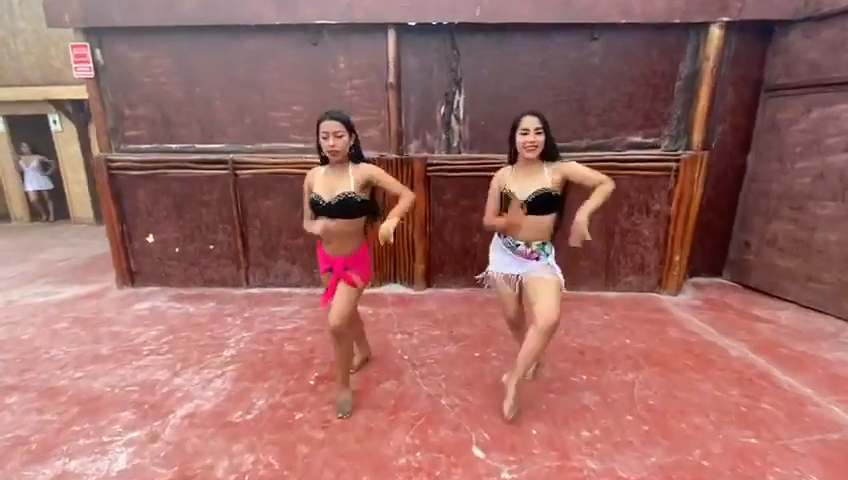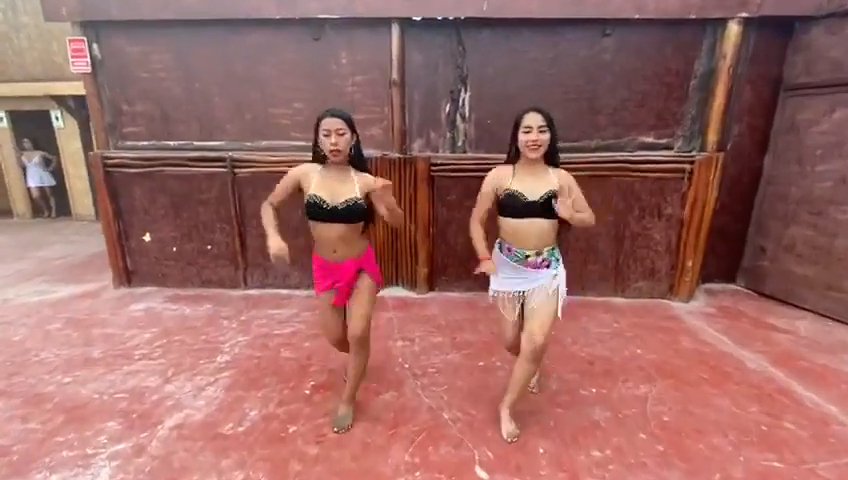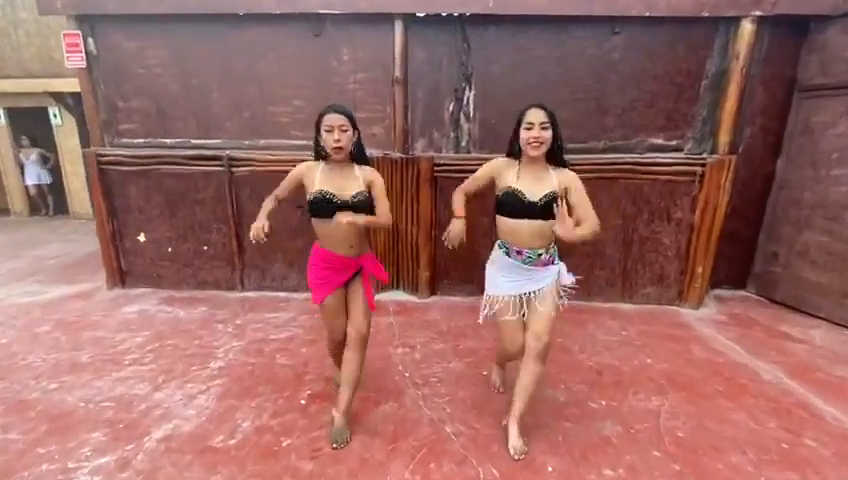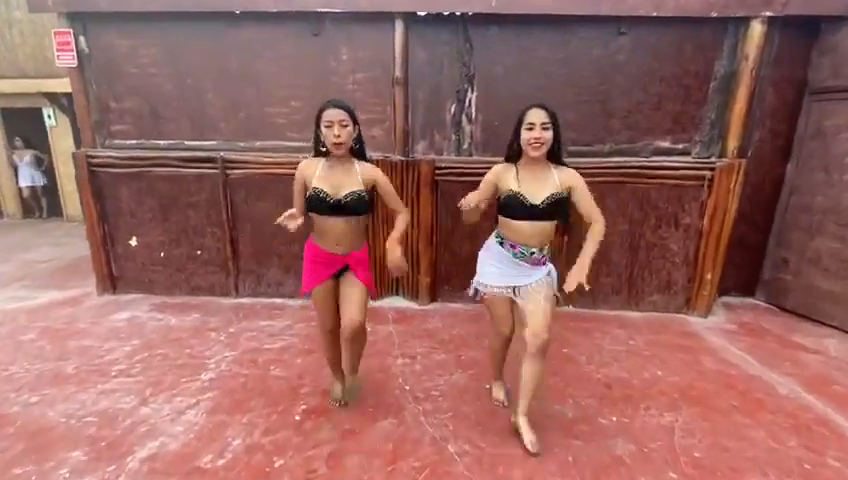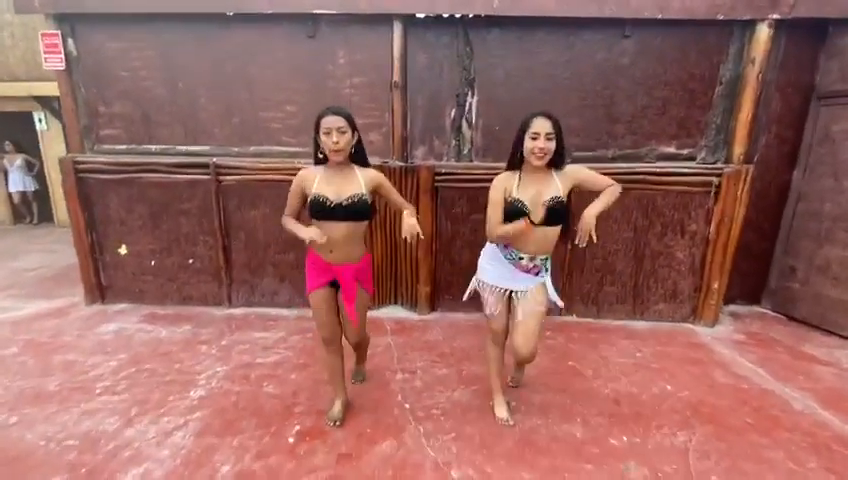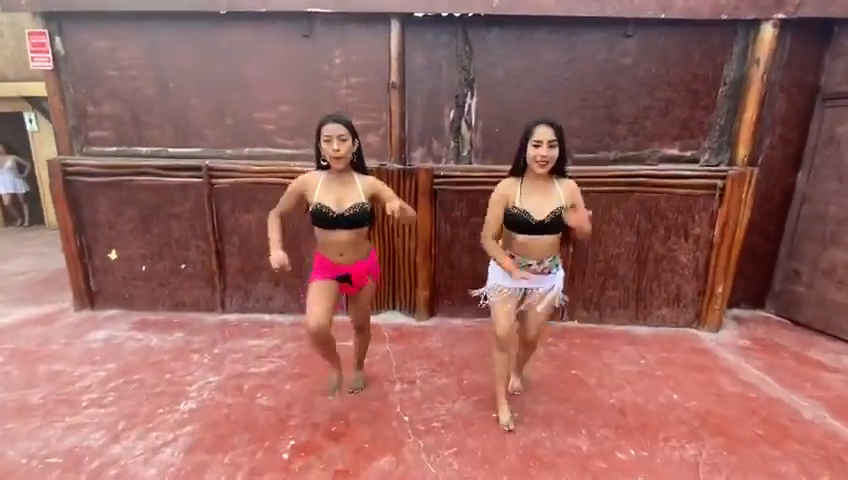
dt=0.2s
person 1, frame 1
left shoulder: (560, 170)
right shoulder: (502, 176)
left elbow: (606, 184)
right elbow: (488, 221)
left wrist: (583, 216)
right wrist: (509, 219)
left hip: (541, 258)
right hip: (504, 255)
left knee: (547, 319)
right knee: (513, 317)
left ankle: (512, 382)
right ankle: (530, 354)
person 1, frame 2
left shoulder: (561, 178)
right shoulder: (499, 175)
left elbow: (589, 219)
right elbow: (476, 220)
left wrist: (570, 215)
right wrist: (484, 255)
left hip: (546, 271)
right hip: (507, 267)
left knee: (535, 343)
right knee: (511, 340)
left ankle: (506, 406)
right ankle: (531, 367)
person 1, frame 3
left shoulder: (566, 178)
right shoulder: (501, 168)
left elbow: (592, 225)
right elbow: (462, 190)
left wrist: (572, 233)
right wrist: (457, 220)
left hip: (547, 270)
right hip: (507, 269)
left knee: (537, 346)
right knee: (513, 347)
left ankle: (514, 422)
right ankle: (498, 365)
person 1, frame 4
left shoulder: (566, 177)
right shoulder: (502, 173)
left elbow: (596, 223)
right elbow: (471, 208)
left wrist: (583, 262)
right wrist: (469, 205)
left hip: (538, 268)
right hip: (499, 262)
left knee: (537, 340)
right knee: (501, 335)
left ankle: (522, 416)
right ankle: (496, 381)
person 1, frame 5
left shoulder: (569, 175)
right shoulder: (504, 181)
left elbow: (613, 187)
right elbow: (493, 234)
left wrist: (593, 208)
right wrist: (527, 223)
left hip: (537, 274)
right hip: (498, 267)
left knee: (523, 349)
right knee: (497, 333)
left ankle: (515, 369)
right ankle: (498, 398)
person 1, frame 6
left shoulder: (568, 189)
right shoulder: (507, 188)
left elbow: (586, 233)
right elbow: (488, 239)
left wrist: (579, 222)
right wrist: (512, 266)
left hip: (547, 274)
right hip: (508, 272)
left knee: (530, 338)
right knee: (504, 338)
left ankle: (517, 372)
right ankle: (502, 402)
person 2, frame 1
left shoulder: (365, 173)
right shoulder: (313, 177)
left elbow: (408, 195)
right elbow: (307, 221)
left wrist: (392, 219)
right wrist: (314, 226)
left hip: (356, 259)
right hip: (326, 257)
left knee: (337, 323)
right knee: (348, 316)
left ankle: (344, 387)
right ankle: (364, 351)
person 2, frame 2
left shoulder: (366, 180)
right shoulder: (305, 174)
left elbow: (397, 221)
right elbow: (268, 205)
left wrist: (388, 203)
right wrist: (274, 238)
left hip: (362, 266)
right hip: (326, 266)
left knee: (358, 333)
right knee: (335, 337)
left ankle: (347, 400)
right ankle: (357, 362)
person 2, frame 3
left shoulder: (369, 175)
right shoulder: (306, 171)
left elbow: (385, 219)
right elbow: (275, 198)
left wrist: (359, 220)
right wrist: (262, 218)
left hip: (362, 263)
right hip: (326, 264)
left knee: (359, 334)
right knee: (337, 334)
left ankle: (341, 413)
right ankle: (340, 369)
person 2, frame 4
left shoulder: (369, 172)
right shoulder: (307, 168)
left elbow: (401, 212)
right elbow: (299, 211)
left wrist: (393, 243)
right wrist: (295, 219)
left hip: (355, 259)
right hip: (317, 258)
left knee: (353, 325)
right knee: (328, 328)
left ankle: (352, 372)
right ankle: (336, 378)
person 2, frame 5
left shoulder: (371, 177)
right shoulder: (307, 177)
left elbow: (405, 208)
right elbow: (287, 218)
left wrist: (410, 220)
right wrist: (303, 231)
left hip: (356, 269)
right hip: (319, 267)
left knee: (355, 335)
right knee: (329, 337)
left ankle: (361, 362)
right ankle: (340, 398)
person 2, frame 6
left shoulder: (370, 185)
right shoulder: (308, 182)
left elbow: (409, 219)
right elbow: (276, 214)
left wrist: (399, 208)
right wrist: (275, 248)
left hip: (363, 266)
right hip: (326, 267)
left knee: (360, 324)
right knee: (315, 327)
left ankle: (358, 367)
right ankle: (335, 366)
